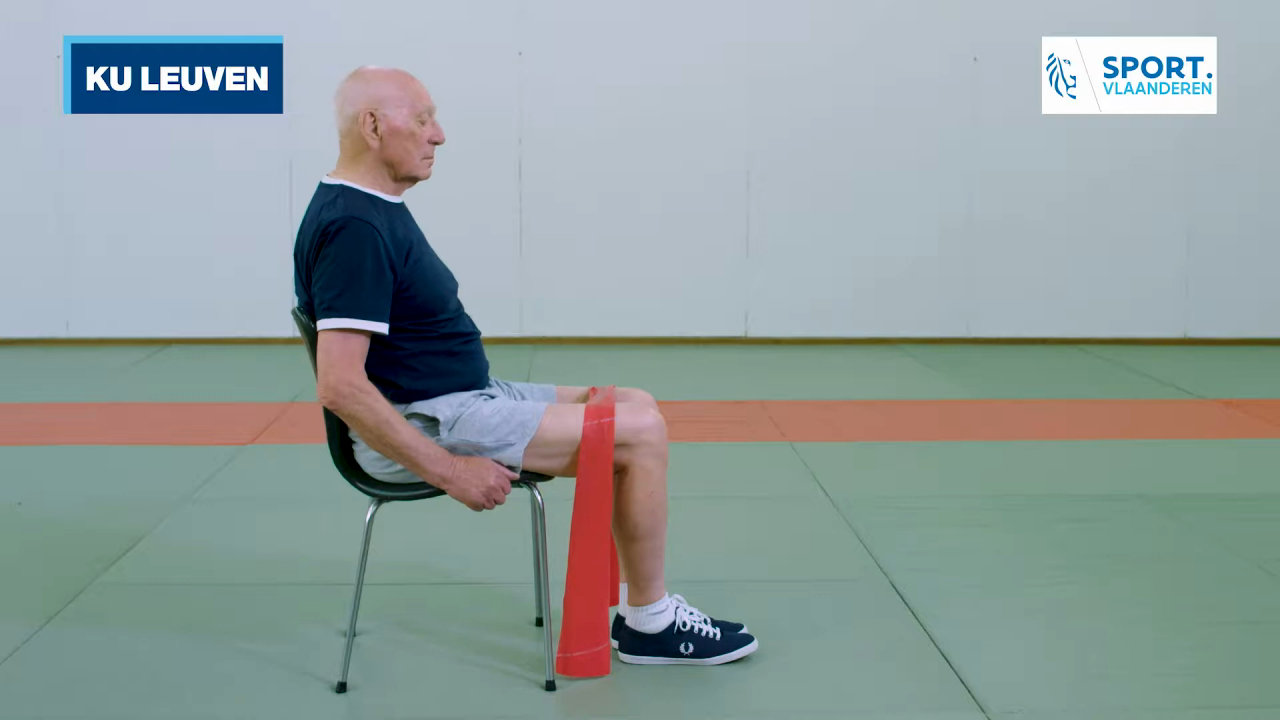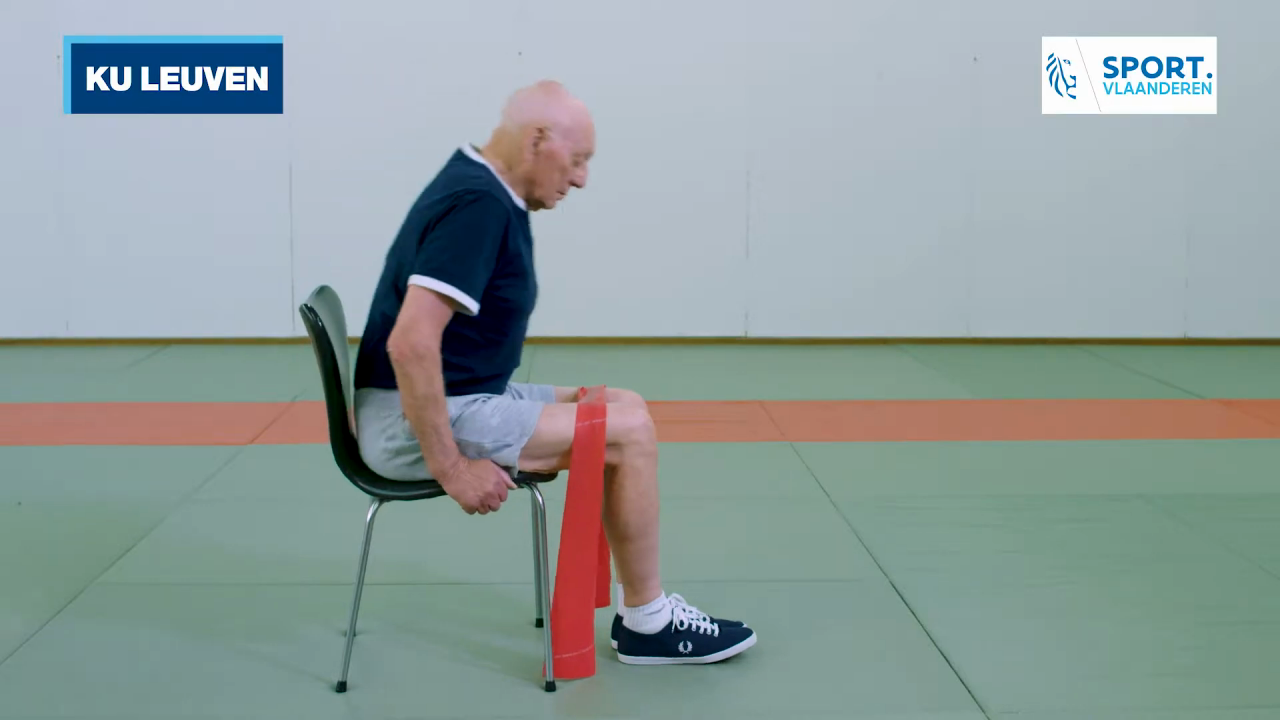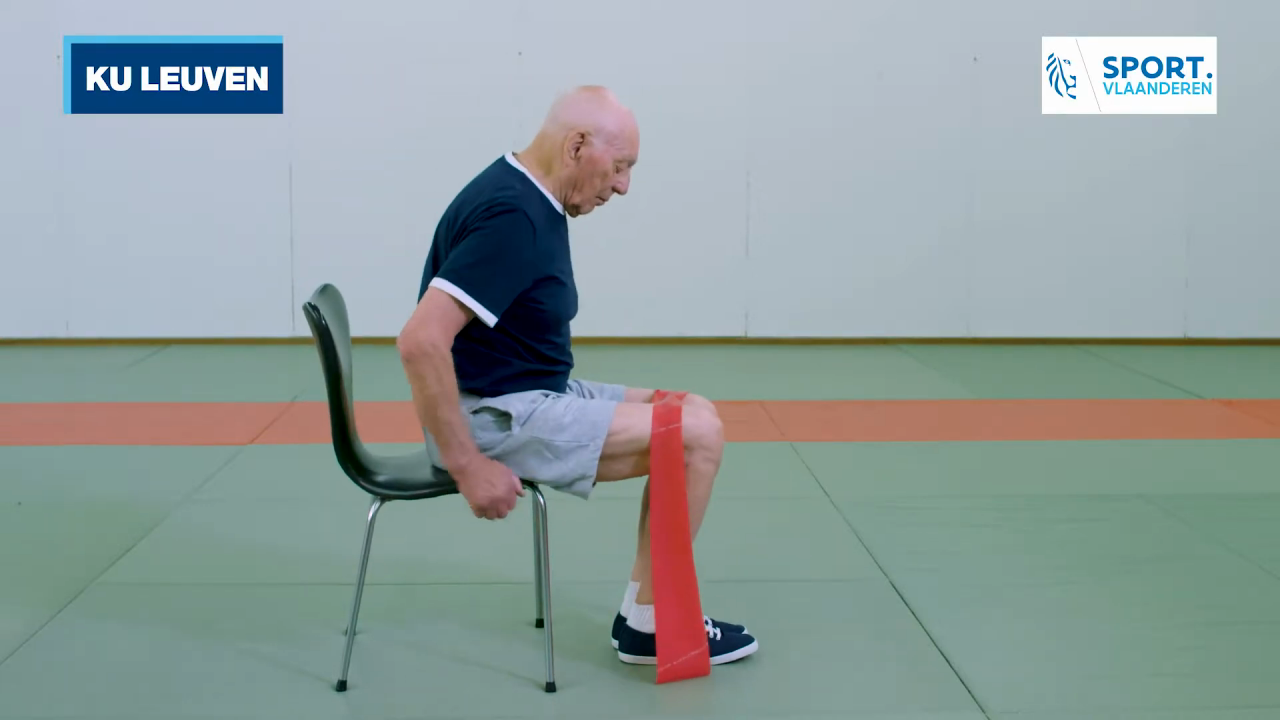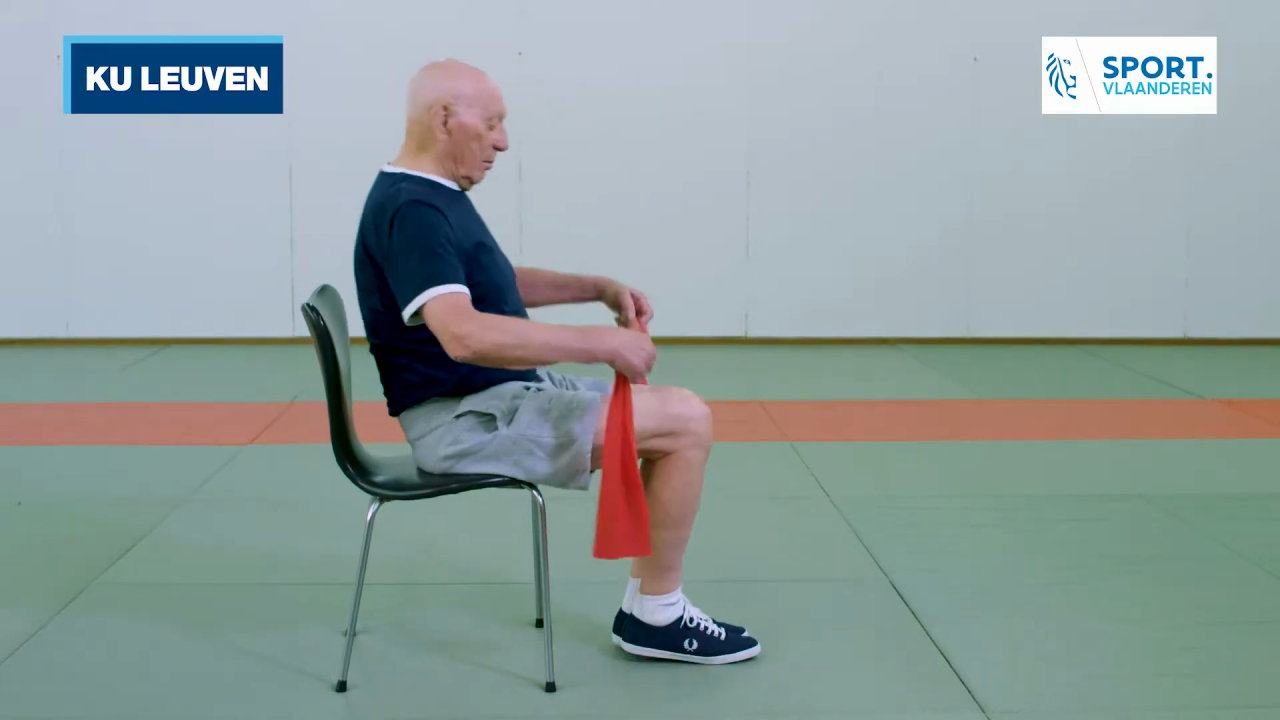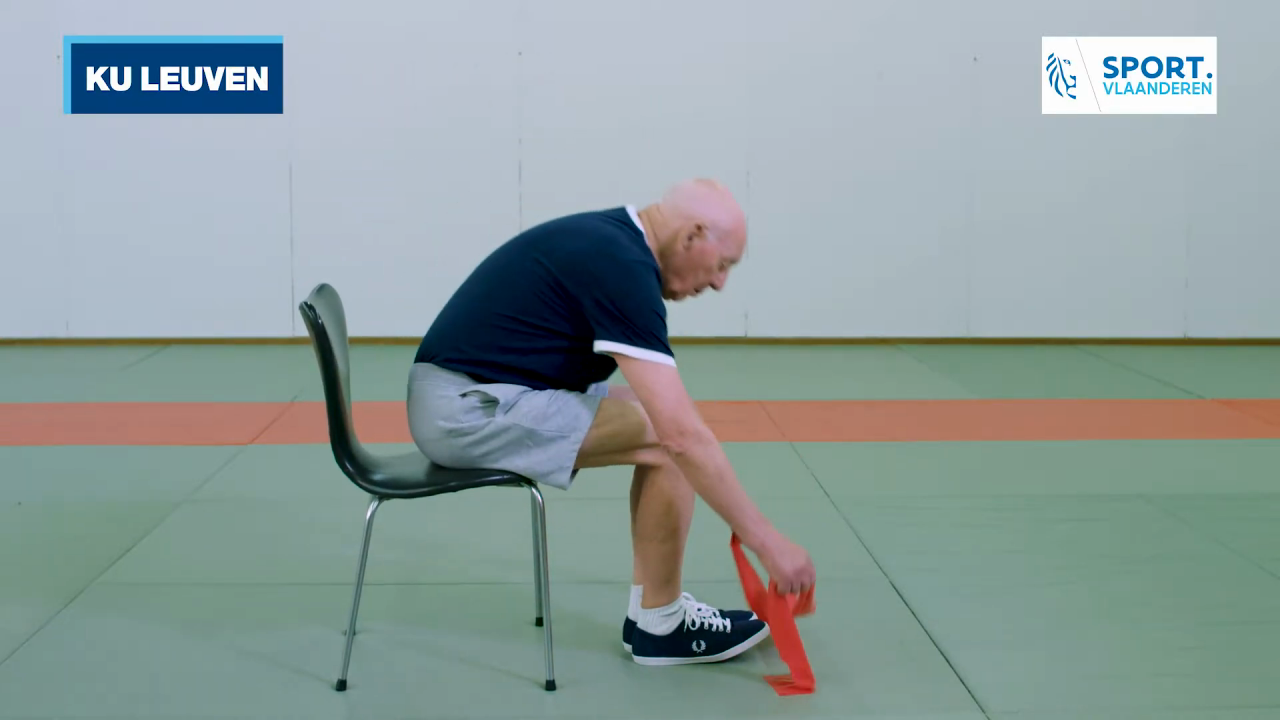
dt=1s
person 1, frame 1
left shoulder: (375, 209)
right shoulder: (352, 226)
right elbow: (340, 385)
right wrist: (448, 471)
left hip: (467, 398)
right hip: (430, 426)
left knee: (635, 407)
right knee: (641, 434)
left ankle: (643, 606)
right ankle: (650, 622)
person 1, frame 2
left shoulder: (486, 194)
right shoulder: (478, 206)
right elbow: (410, 343)
right wrist: (450, 466)
left hip: (466, 398)
right hip: (416, 420)
left knee: (626, 408)
right knee: (629, 434)
left ankle: (645, 608)
right ankle: (648, 623)
person 1, frame 3
left shoulder: (528, 198)
right shoulder: (511, 215)
right elbow: (421, 342)
right wrist: (467, 464)
left hip: (532, 395)
right hip: (494, 417)
left knee: (696, 416)
right knee: (697, 437)
left ankle: (646, 608)
right ankle: (649, 622)
person 1, frame 4
left shoulder: (430, 195)
right shoulder: (409, 210)
left elbow: (500, 287)
right elbow: (465, 335)
left wrist: (596, 287)
right wrist: (601, 346)
left hip: (496, 396)
right hip: (464, 420)
left knee: (681, 411)
right knee: (686, 424)
left ankle: (649, 605)
right ankle: (655, 613)
person 1, frame 5
left shoulder: (606, 244)
right shoulder: (620, 266)
right elbow: (680, 433)
right wrist: (765, 540)
left hip: (469, 399)
right hip: (466, 408)
left knee: (665, 437)
right knee: (668, 445)
left ankle: (658, 607)
right ankle: (660, 624)
